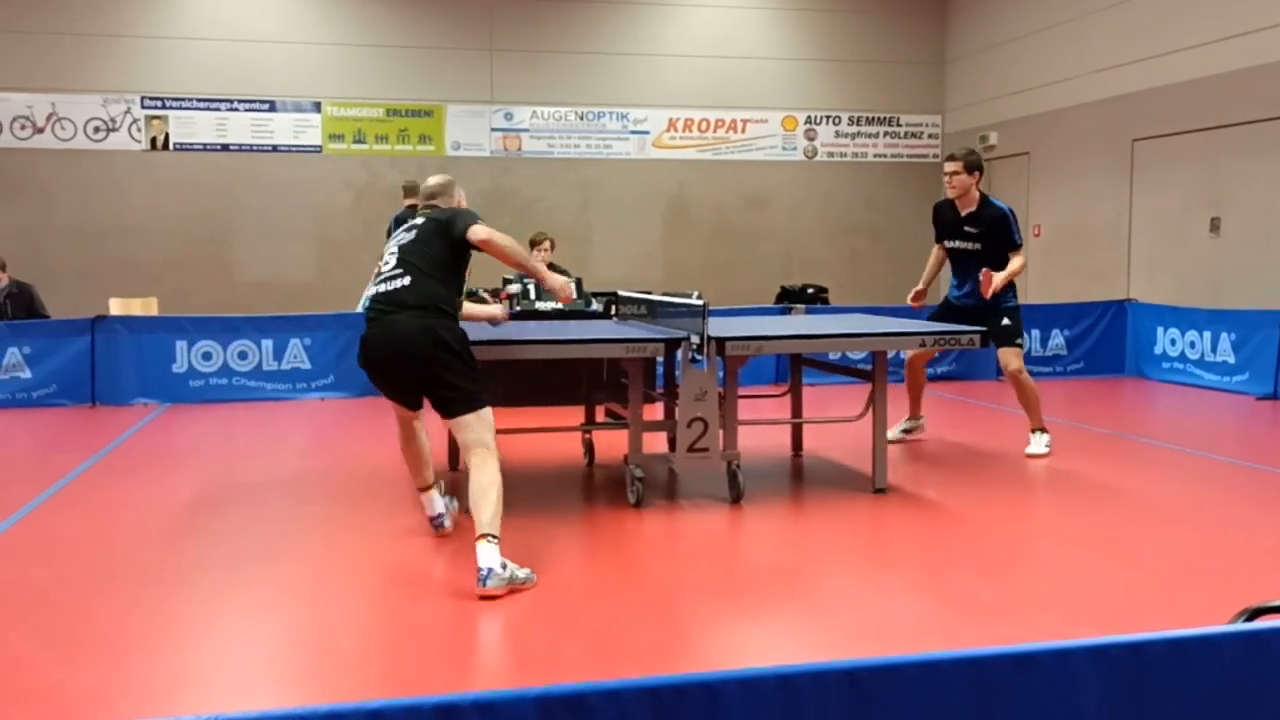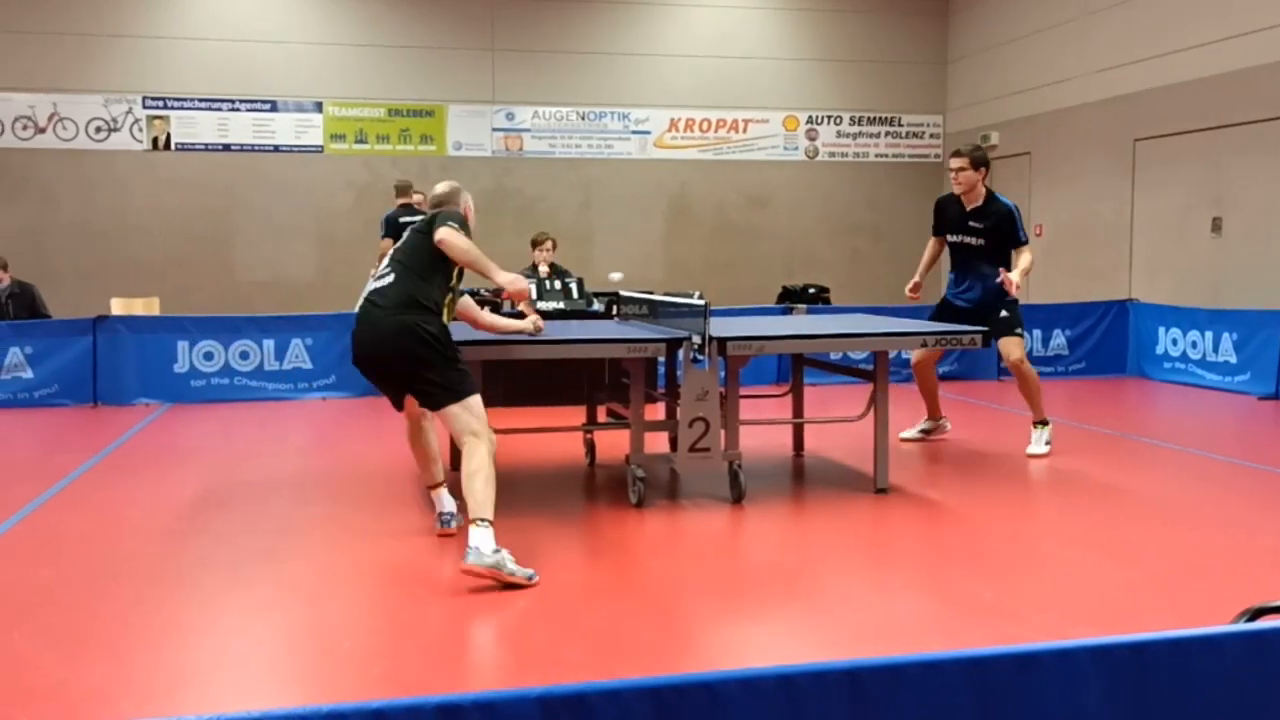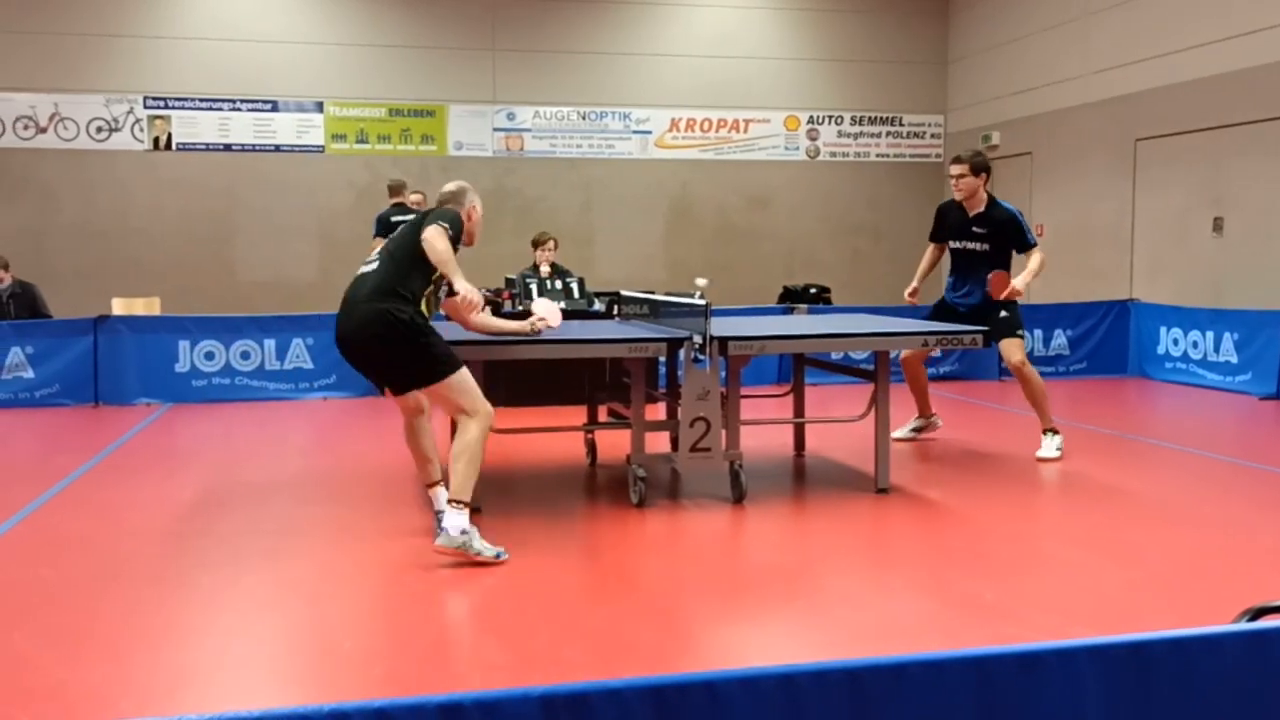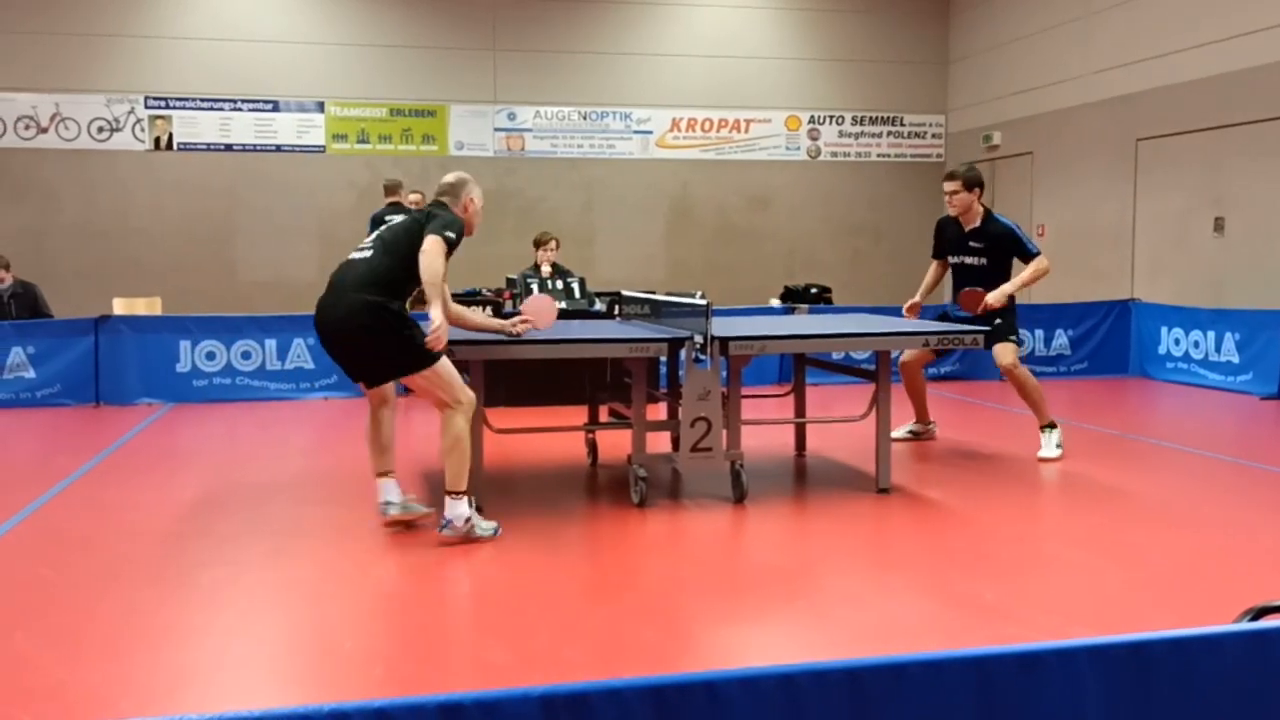
dt=0.1s
person 1, frame 1
left shoulder: (402, 235)
right shoulder: (453, 218)
right elbow: (484, 236)
left wrist: (490, 312)
right wrist: (544, 276)
left hip: (377, 342)
right hip: (429, 337)
left knee: (407, 417)
right knee: (482, 452)
left ankle: (437, 509)
right ankle: (490, 563)
person 1, frame 2
left shoulder: (420, 236)
right shoulder: (449, 222)
left elbow: (468, 314)
right elbow: (449, 239)
left wrist: (521, 325)
right wrist: (498, 274)
left hip: (367, 342)
right hip: (408, 334)
left knee: (415, 411)
right knee: (476, 438)
left ankle: (447, 508)
right ankle: (484, 548)
person 1, frame 3
left shoulder: (427, 248)
right shoulder: (443, 220)
left elbow: (466, 318)
right elbow: (431, 237)
left wrist: (522, 326)
right wrist: (462, 282)
left hip: (351, 327)
right hip: (386, 320)
left knee: (414, 409)
right knee: (476, 414)
left ankle: (445, 506)
right ankle: (457, 526)
person 1, frame 4
left shoulder: (416, 221)
right shoulder: (447, 221)
left elbow: (448, 311)
right elbow: (431, 253)
left wrist: (503, 326)
right wrist: (436, 315)
left hip: (332, 314)
right hip: (368, 314)
left knee: (382, 400)
right knee: (459, 402)
left ankle: (390, 497)
right ankle: (457, 513)
person 2, frame 1
left shoulder: (1000, 213)
right shoulder: (941, 211)
left elbow: (1018, 257)
left wrist: (1004, 276)
right wrist: (923, 285)
left hip: (998, 304)
right hip: (958, 301)
left knee: (1013, 368)
right knee: (915, 357)
left ankle: (1039, 432)
right ankle: (914, 420)
person 2, frame 2
left shoulder: (1003, 210)
right shoulder: (944, 205)
left elbow: (1024, 251)
left wrist: (1017, 275)
right wrist: (918, 276)
left hip: (996, 300)
right hip: (956, 300)
left knee: (1015, 358)
right knee: (920, 361)
left ankle: (1040, 425)
right ankle: (936, 420)
person 2, frame 3
left shoulder: (1006, 215)
right shoulder: (946, 212)
left elbow: (1035, 254)
left wrist: (1023, 278)
right wrist: (917, 282)
left hip: (996, 303)
right hip: (954, 302)
left knee: (1017, 361)
right knee: (910, 357)
left ankle: (1050, 432)
right ankle: (926, 418)
person 2, frame 4
left shoulder: (1001, 228)
right shoulder: (944, 227)
left elbow: (1041, 264)
left wrist: (1006, 290)
right wrist: (919, 297)
left hip: (996, 314)
right hip: (958, 314)
left knee: (1007, 362)
right knee: (908, 362)
left ankle: (1050, 429)
right ankle: (923, 423)
